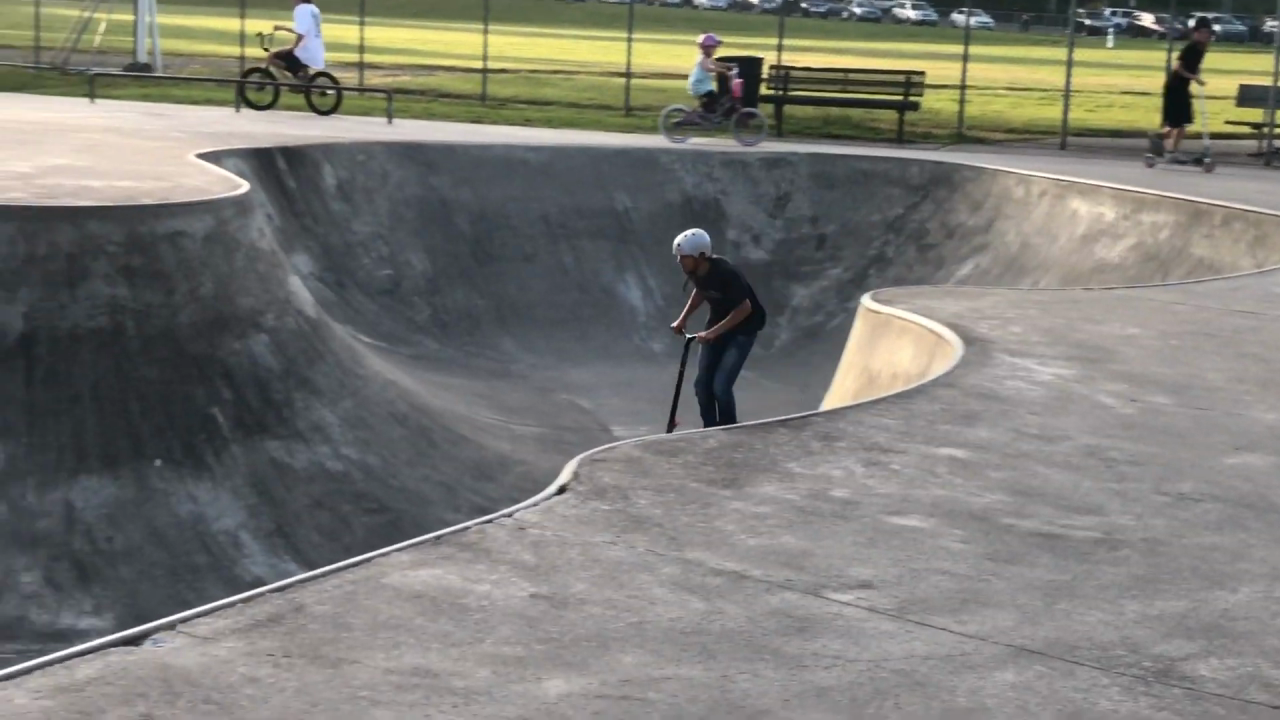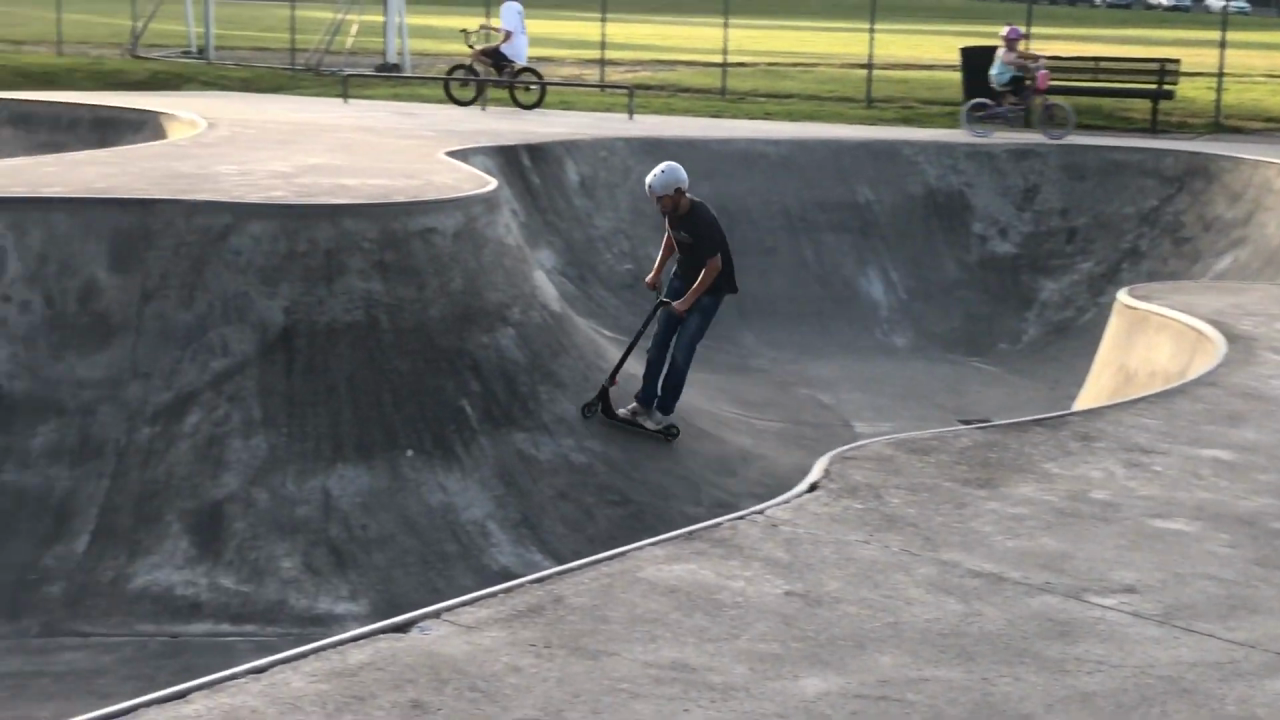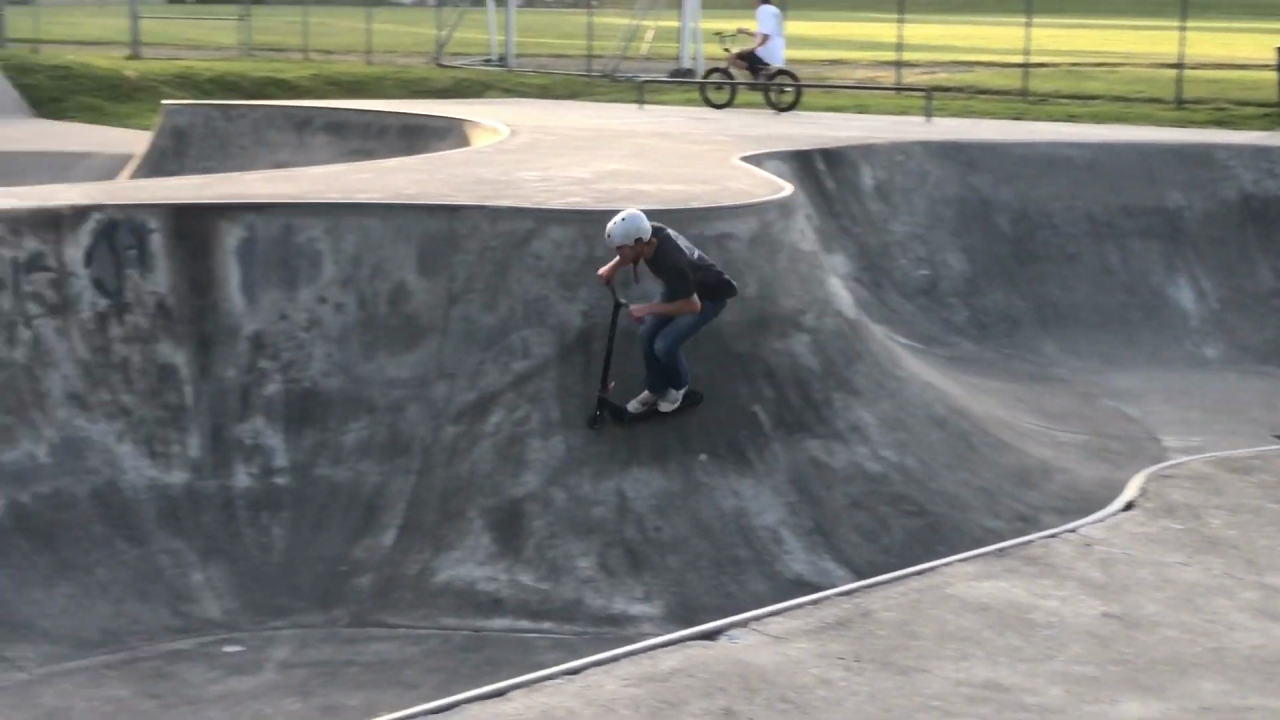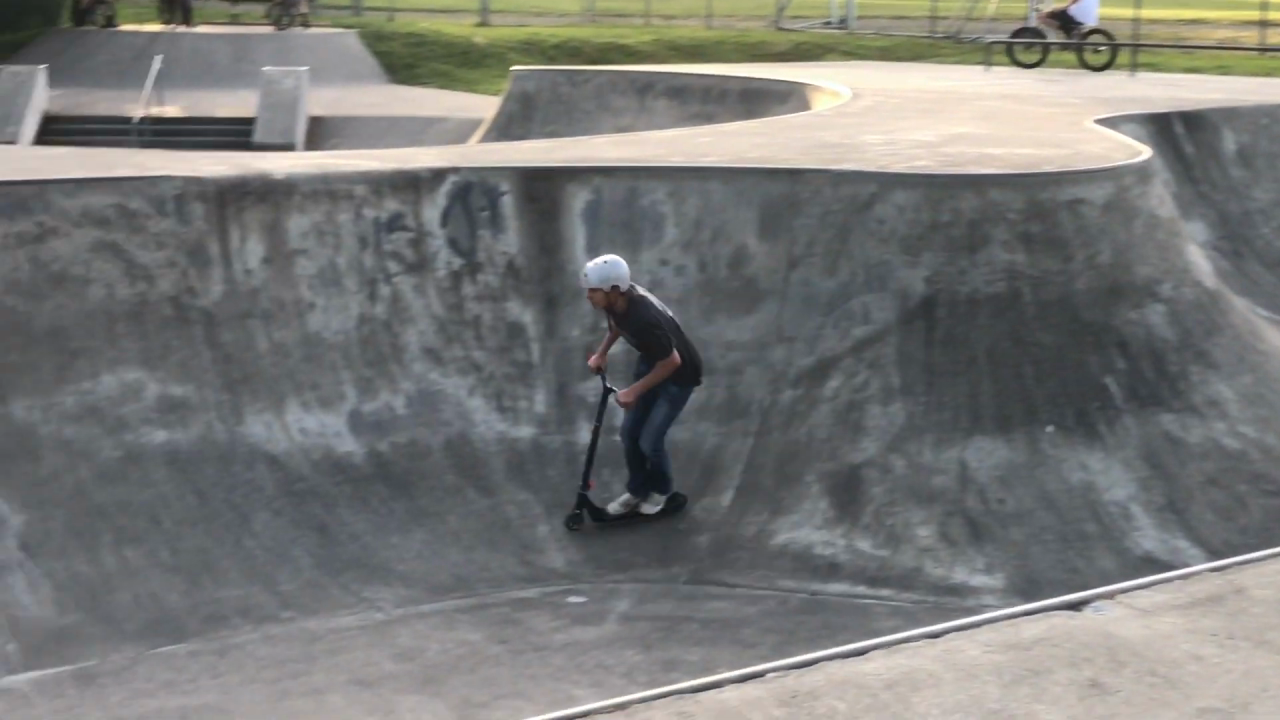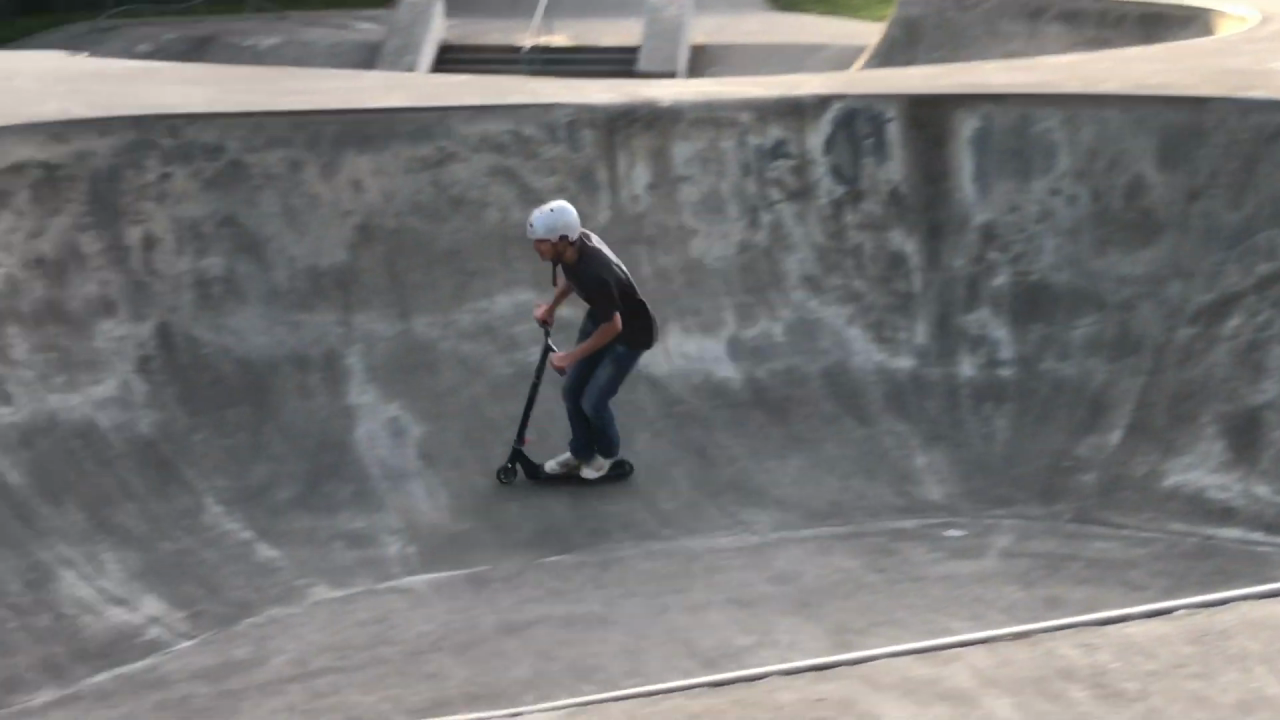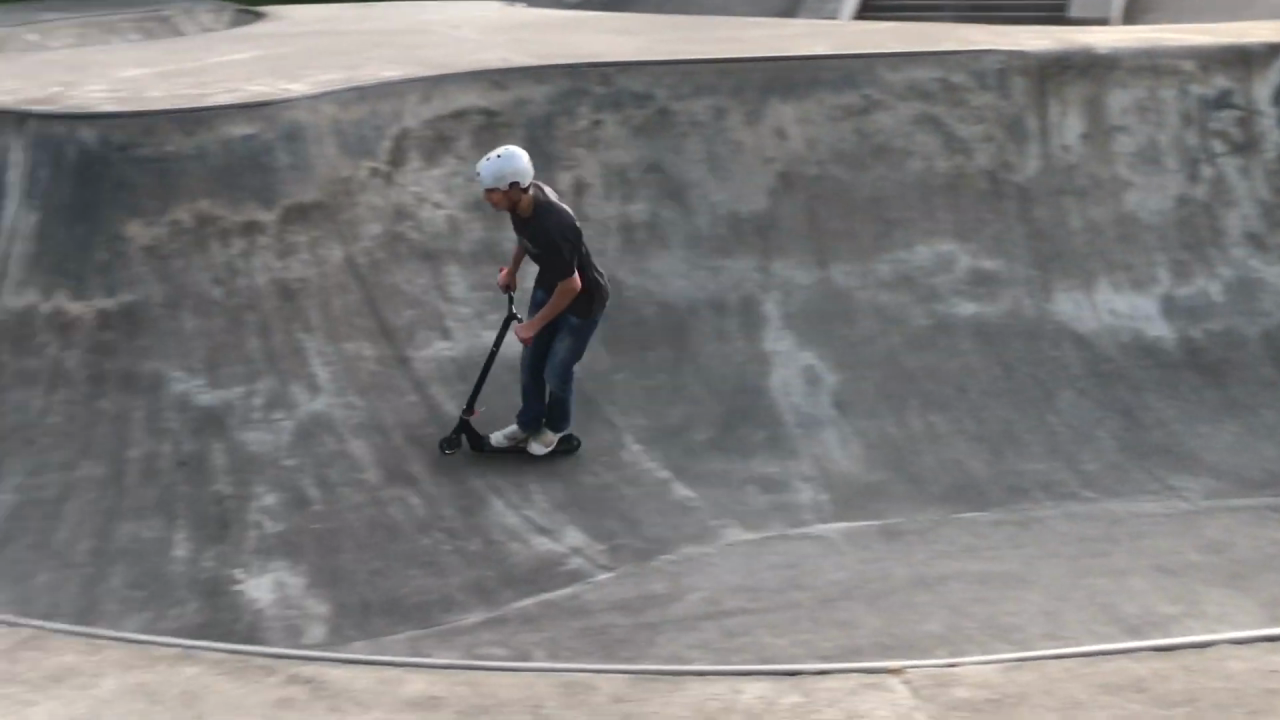
dt=0.3s
person 1, frame 1
left shoulder: (726, 273)
right shoulder: (694, 271)
left elbow: (744, 308)
left wrist: (713, 332)
right wrist: (683, 318)
left hip: (743, 329)
right hip: (718, 324)
left knee: (720, 387)
right knee: (702, 384)
person 1, frame 2
left shoulder: (702, 220)
right shoulder: (673, 211)
left elbow: (715, 265)
left wrist: (687, 300)
right wrist: (656, 271)
left hip: (709, 289)
right hip: (682, 279)
left knee: (681, 352)
right knee: (658, 343)
left ankle: (662, 410)
right ankle: (644, 402)
person 1, frame 3
left shoulder: (672, 263)
right shoulder: (650, 234)
left elbow: (692, 306)
left wrist: (648, 308)
right wrist: (612, 266)
left hip: (710, 297)
right hip: (682, 286)
left knee: (664, 345)
right knee: (647, 335)
left ankle: (678, 384)
right ankle: (655, 388)
person 1, frame 4
left shoulder: (644, 320)
right shoulder: (620, 300)
left elbow: (672, 362)
left wrist: (634, 391)
right wrist: (601, 353)
left hip: (677, 375)
right hip: (651, 362)
left knee: (649, 441)
right knee: (629, 432)
left ankle: (659, 490)
right ankle: (636, 490)
person 1, frame 5
left shoulder: (595, 273)
right shoulder: (574, 246)
left elbow: (613, 327)
left wrist: (571, 356)
right wrist: (551, 306)
left hip: (628, 334)
right hip: (599, 319)
left knee: (592, 401)
right knee: (572, 391)
left ankle: (606, 452)
right ankle: (581, 452)
person 1, frame 6
left shoulder: (552, 226)
right shoulder: (528, 194)
left elbow: (572, 285)
left wrist: (535, 324)
right wrist: (512, 270)
left hip: (583, 299)
right hip: (549, 286)
left knee: (556, 373)
right knee: (531, 366)
left ankle: (554, 426)
right ankle: (528, 425)
